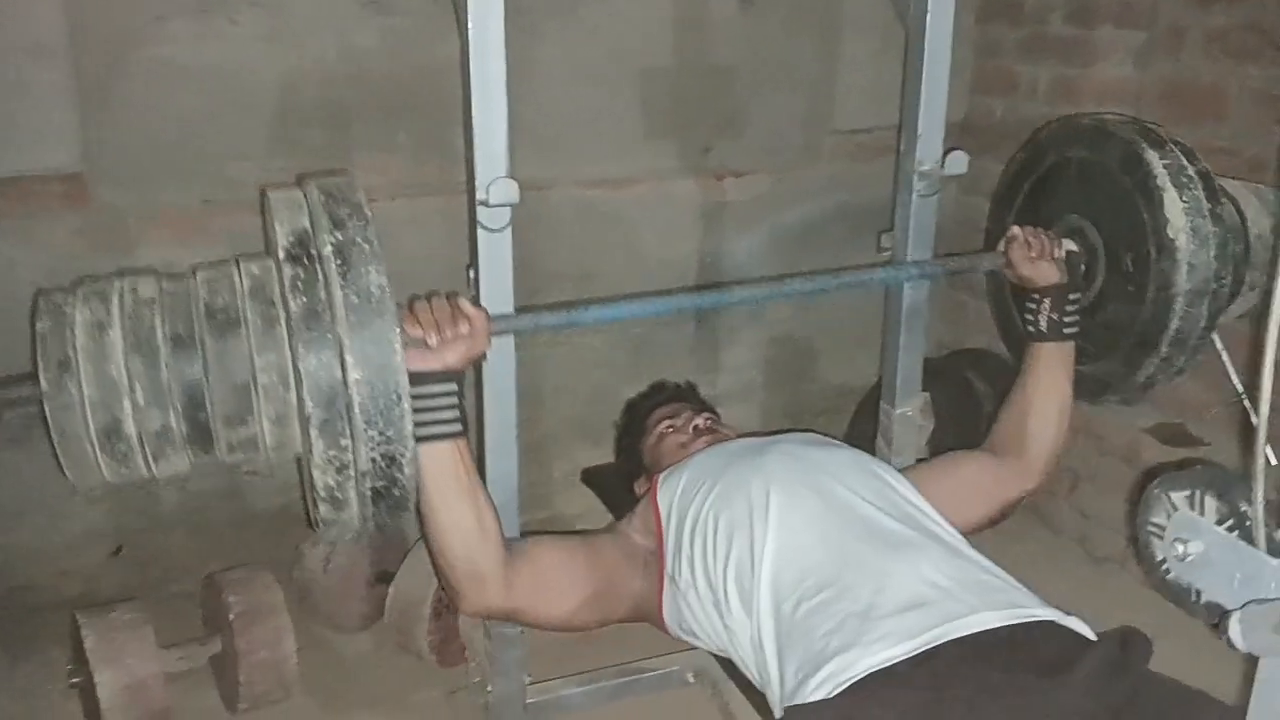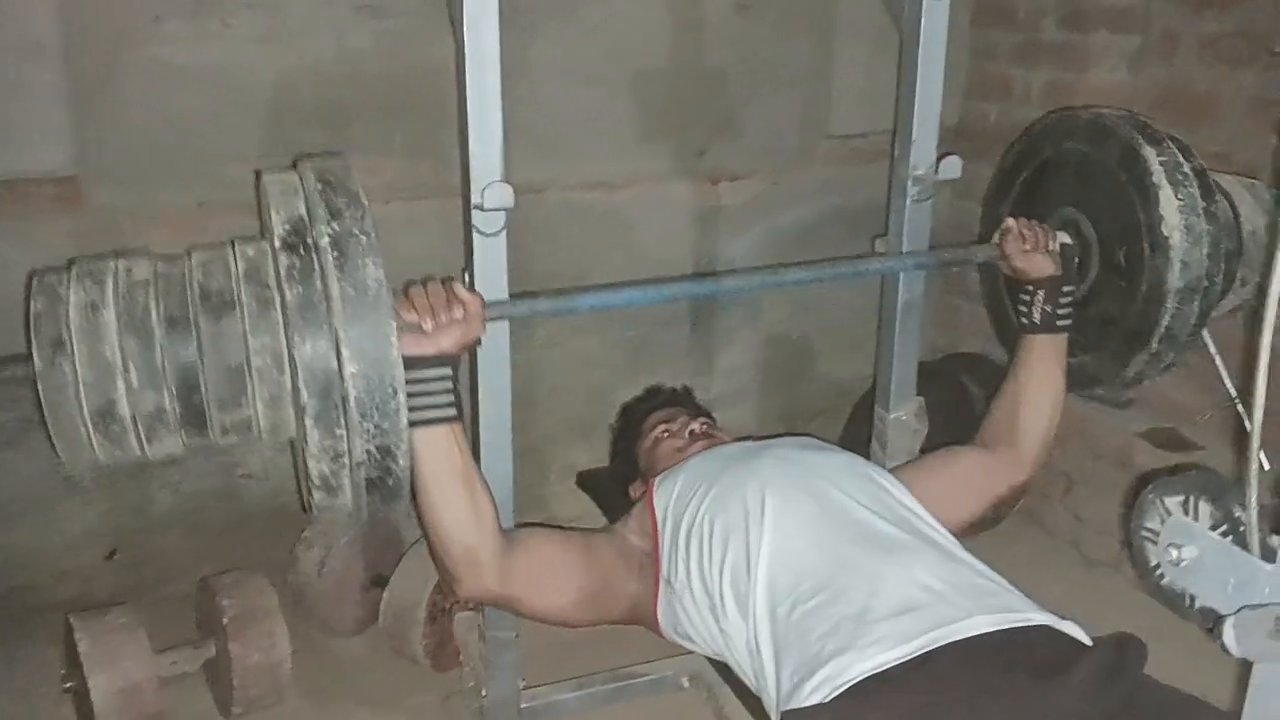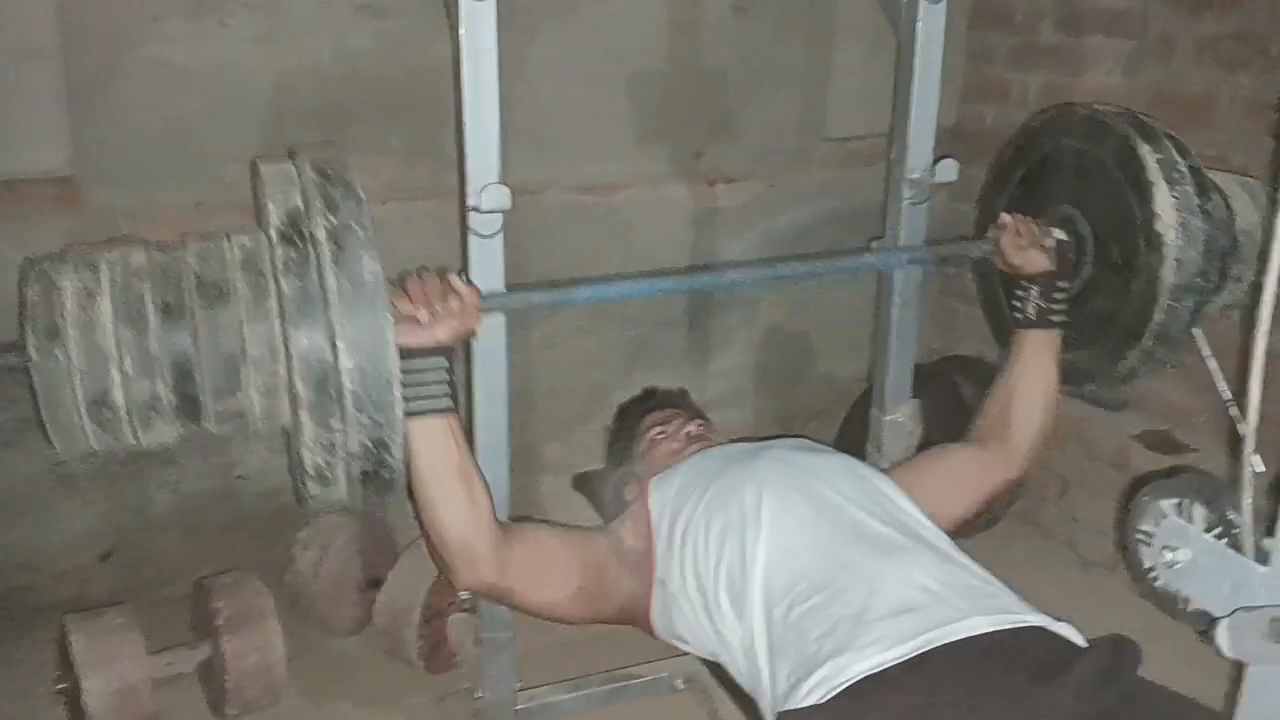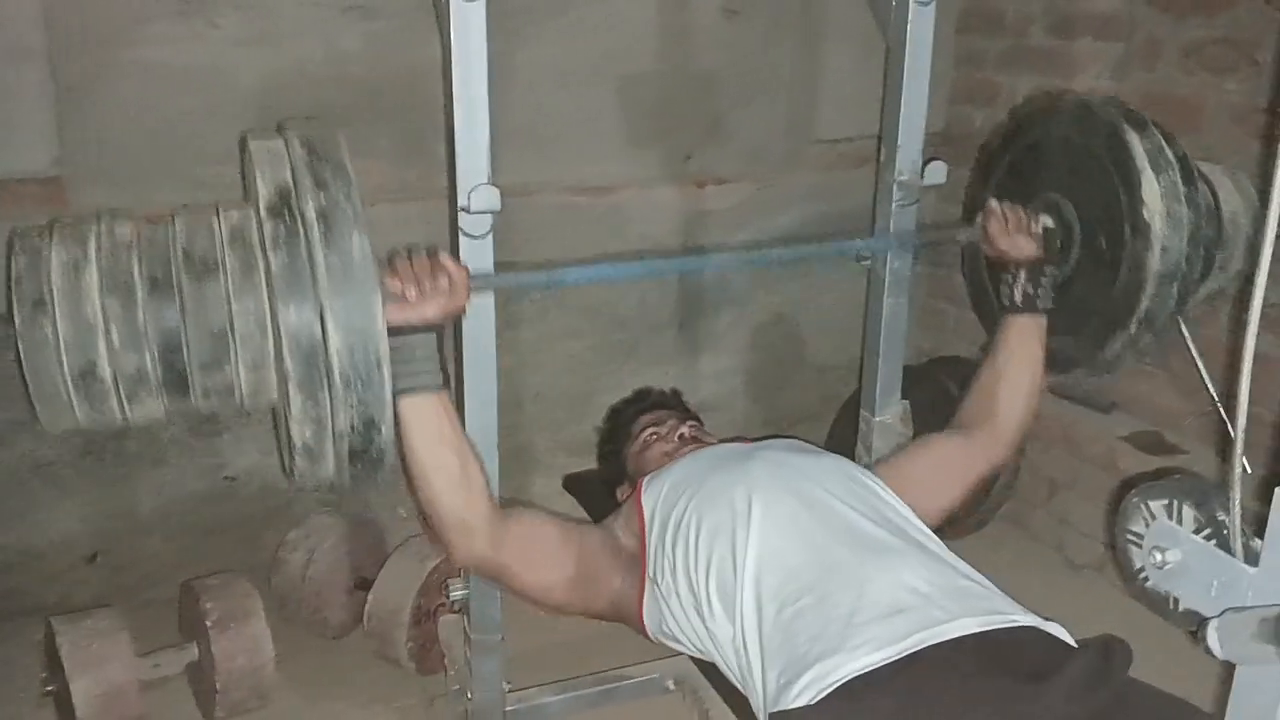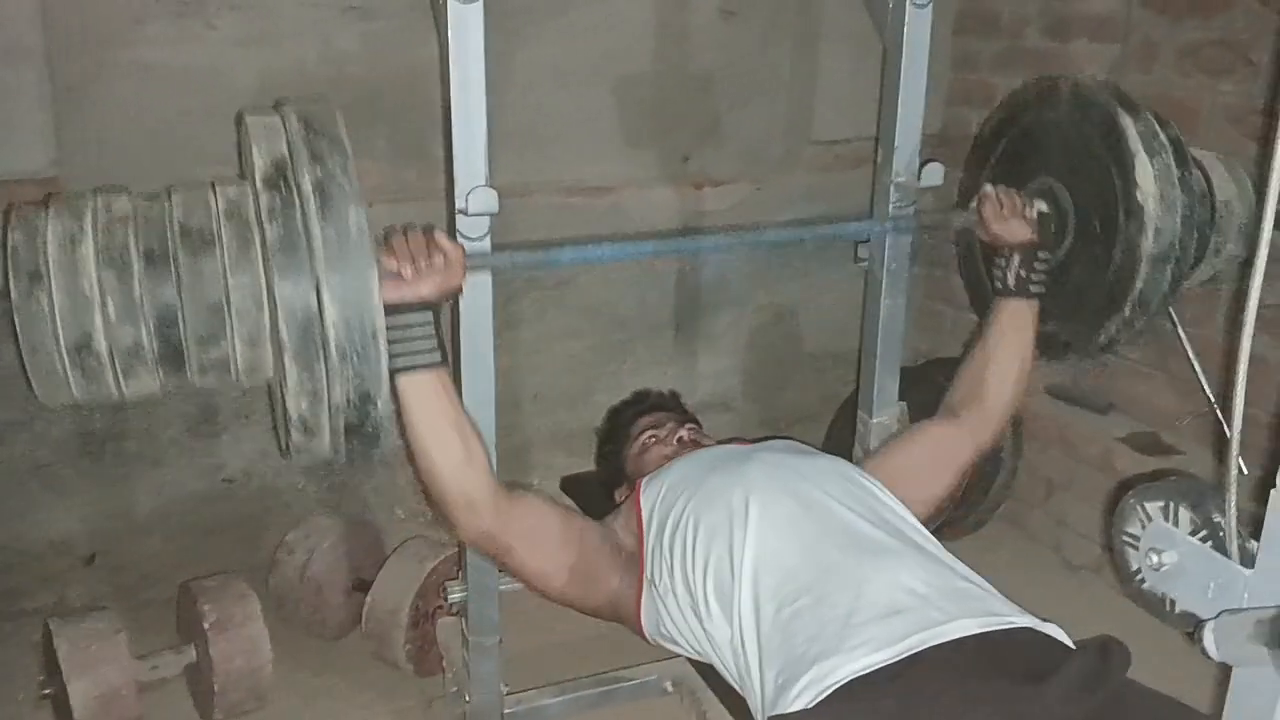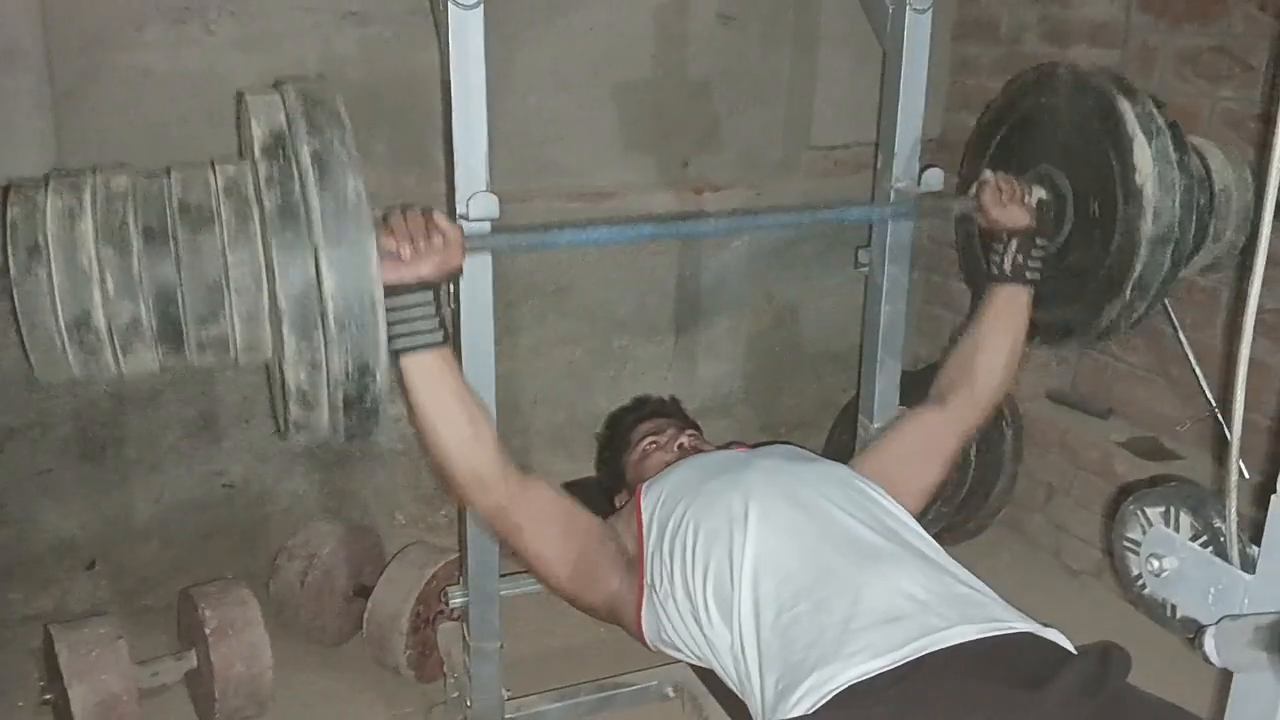
dt=0.1s
person 1, frame 1
left shoulder: (855, 473)
right shoulder: (649, 542)
left elbow: (1017, 463)
right elbow: (487, 580)
left wrist: (1050, 305)
right wrist: (435, 388)
left hip: (1041, 643)
person 1, frame 2
left shoulder: (851, 475)
right shoulder: (645, 545)
left elbow: (1009, 455)
right elbow: (482, 566)
left wrist: (1043, 298)
right wrist: (431, 376)
left hip: (1037, 647)
person 1, frame 3
left shoulder: (846, 479)
right shoulder: (640, 547)
left elbow: (1001, 450)
right elbow: (480, 557)
left wrist: (1039, 293)
right wrist: (423, 363)
left hip: (1034, 652)
person 1, frame 4
left shoulder: (838, 476)
right shoulder: (632, 545)
left elbow: (986, 435)
right elbow: (475, 532)
left wrist: (1025, 279)
right wrist: (415, 342)
left hip: (1026, 652)
person 1, frame 5
left shoulder: (836, 479)
right shoulder: (627, 552)
left elbow: (970, 418)
right elbow: (479, 507)
left wrist: (1019, 266)
right wrist: (410, 320)
left hip: (1020, 651)
person 1, frame 6
left shoulder: (837, 482)
right shoulder: (628, 554)
left elbow: (958, 402)
right elbow: (487, 479)
left wrist: (1015, 251)
right wrist: (413, 299)
